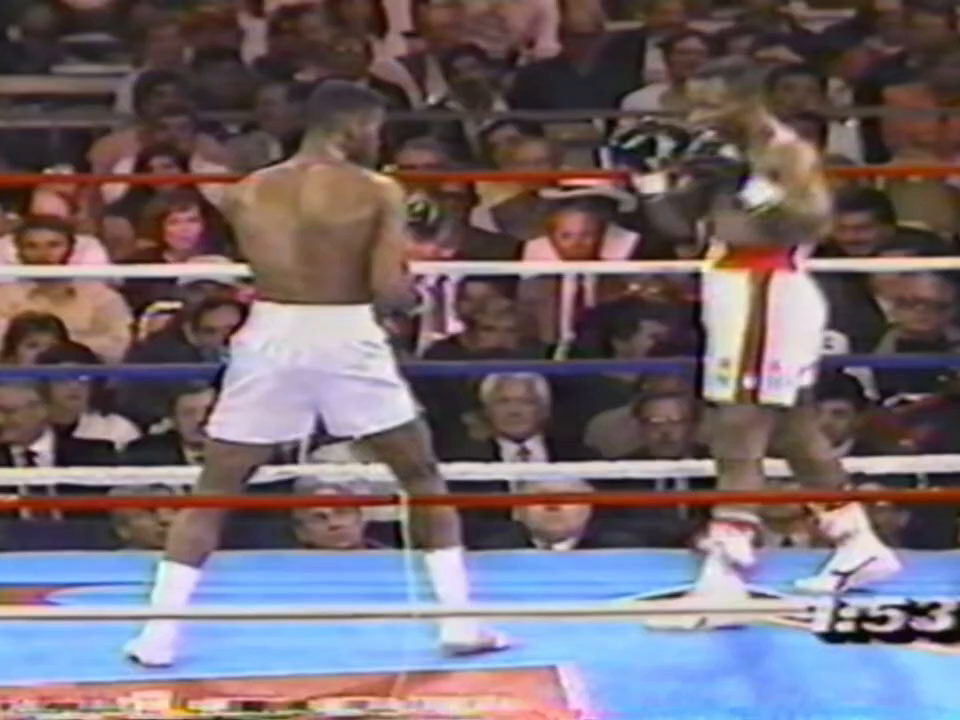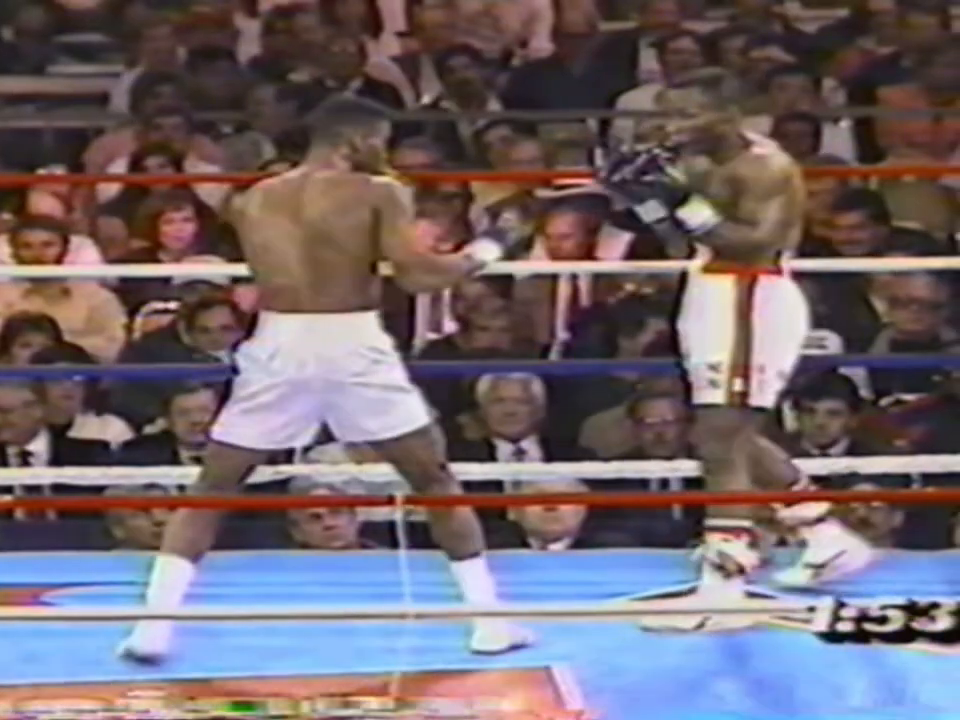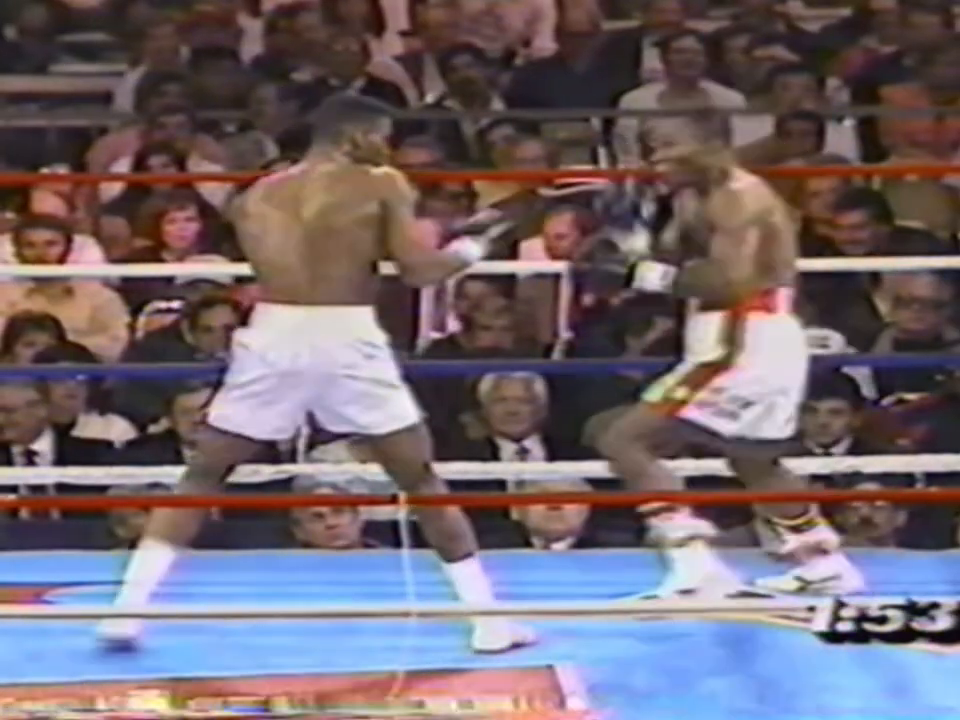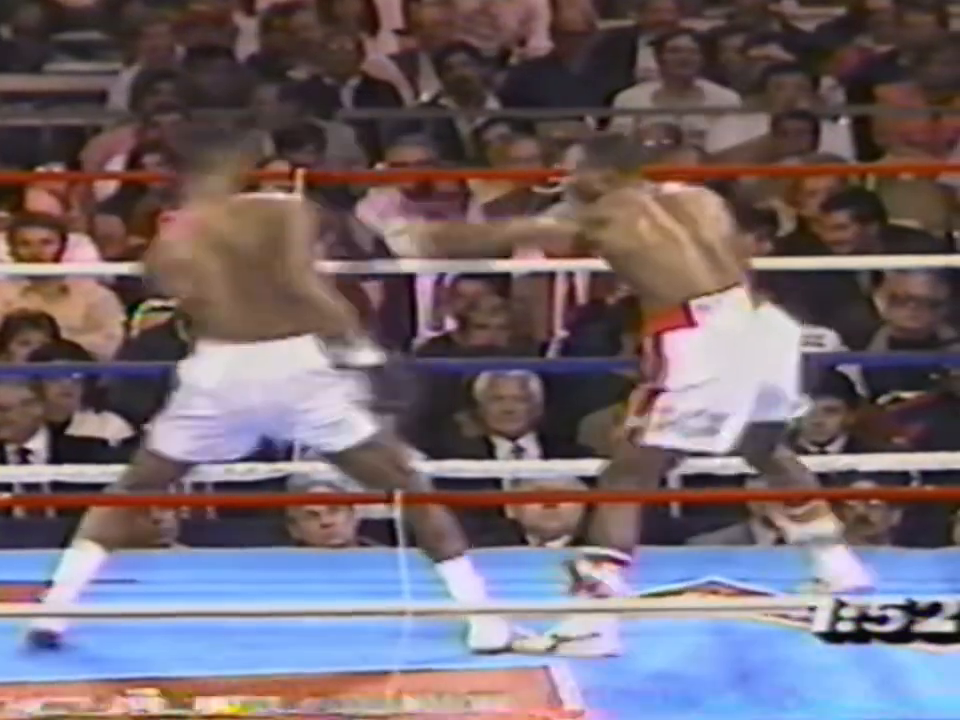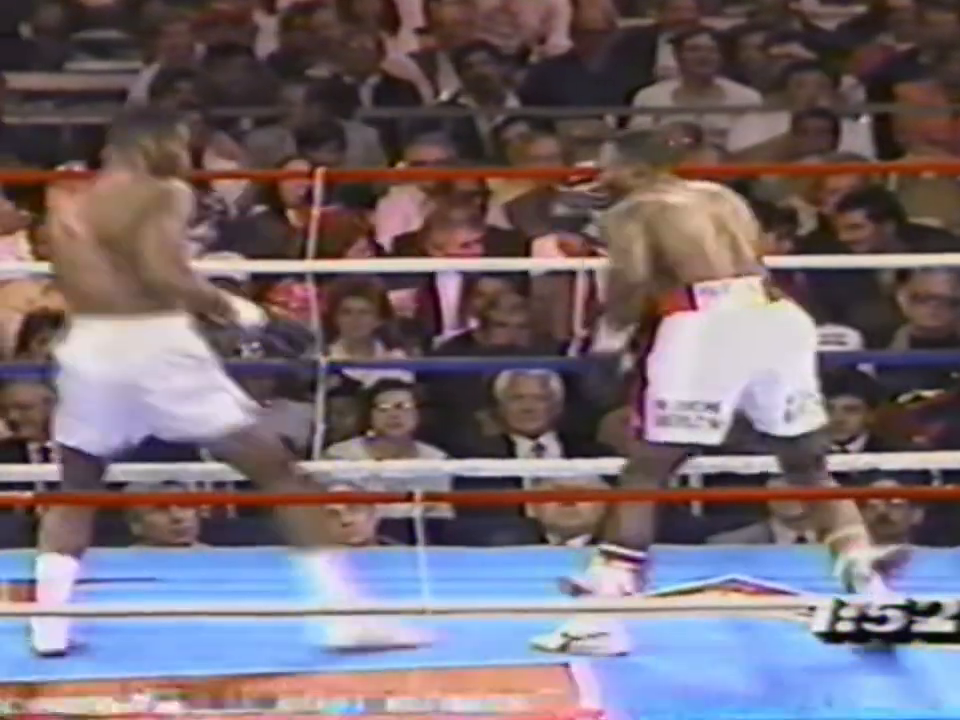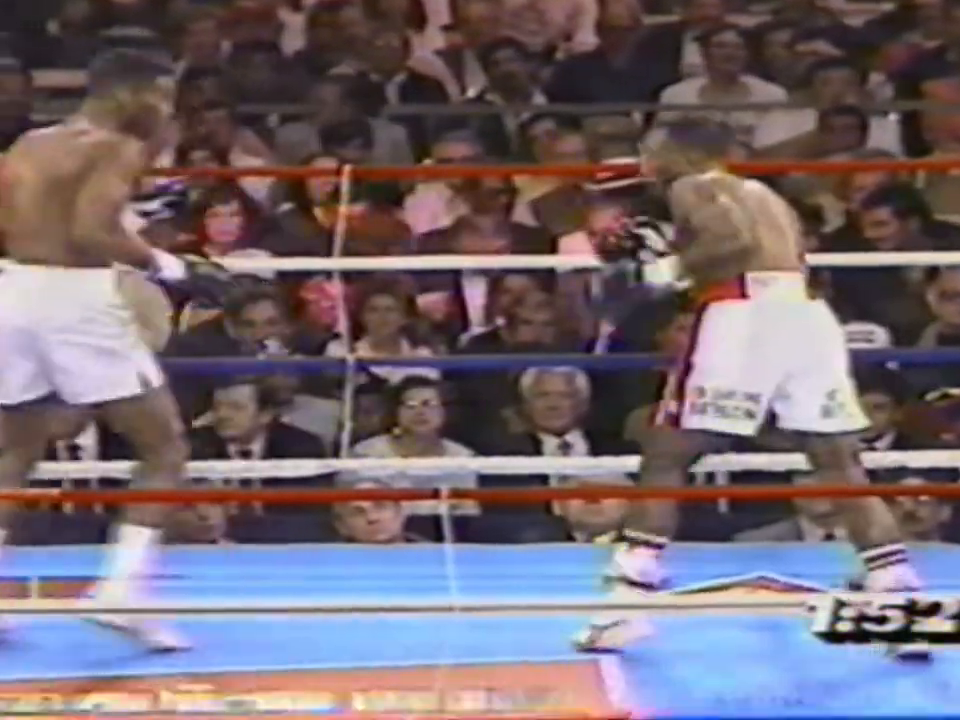
dt=0.2s
person 1, frame 1
left shoulder: (245, 192)
right shoulder: (376, 193)
right elbow: (391, 288)
left hip: (270, 339)
right hip: (346, 341)
left knee: (213, 492)
right knee: (422, 477)
left ankle: (158, 635)
right ankle: (459, 621)
person 1, frame 2
left shoulder: (251, 203)
right shoulder: (379, 195)
left elbow: (273, 276)
right elbow: (416, 275)
right wrist: (485, 249)
left hip: (278, 349)
right hip: (355, 350)
left knee: (212, 491)
right knee: (437, 483)
left ankle: (153, 627)
right ankle: (490, 623)
person 1, frame 3
left shoulder: (257, 197)
right shoulder: (384, 185)
left elbow: (278, 269)
right elbow: (420, 267)
right wrist: (471, 247)
left hip: (271, 342)
right hip: (347, 343)
left knee: (201, 481)
right knee: (425, 487)
left ankle: (127, 611)
right ankle: (486, 621)
person 1, frame 4
left shoulder: (166, 246)
right shoulder: (278, 211)
left elbow: (204, 305)
right elbow: (312, 292)
right wrist: (362, 349)
left hip: (215, 375)
right hip: (281, 376)
left knee: (131, 492)
right knee: (407, 486)
left ankle: (54, 611)
right ankle: (484, 621)
person 1, frame 5
left shoulder: (63, 211)
right shoulder: (165, 195)
right elbow: (165, 274)
right wrist: (241, 311)
left hip: (89, 356)
right hip: (163, 351)
left knee: (75, 490)
right knee: (281, 476)
left ankle: (52, 620)
right ankle: (348, 616)
person 1, frame 6
right shoulder: (116, 150)
right elbow: (91, 231)
left wrist: (143, 219)
right wrist: (164, 262)
right hip: (78, 304)
right knee: (165, 450)
right ankle: (122, 593)
person 2, frame 1
left shoulder: (786, 152)
right shoulder: (714, 151)
left elbow: (817, 221)
right elbow: (680, 222)
left wrist: (749, 184)
right wrist: (650, 178)
left hip: (767, 294)
right hip: (739, 290)
left knee: (735, 436)
right knee: (793, 430)
left ankle: (724, 582)
right ankle: (861, 549)
person 2, frame 2
left shoulder: (763, 164)
right shoulder: (698, 161)
left elbow: (759, 240)
right elbow: (673, 231)
left wrist: (688, 206)
right wrist: (644, 197)
left hip: (756, 305)
right hip: (724, 302)
left knee: (719, 439)
right knee: (735, 436)
left ankle: (724, 589)
right ankle: (832, 542)
person 2, frame 3
left shoulder: (736, 201)
right shoulder: (695, 199)
left elbow: (729, 284)
left wrist: (658, 274)
left hip: (743, 346)
right hip: (750, 342)
left knee: (621, 438)
right knee: (750, 459)
left ankle: (696, 561)
right ankle: (825, 565)
person 2, frame 4
left shoulder: (597, 216)
right shoulder: (704, 199)
left elbow: (503, 236)
right elbow: (743, 261)
left hip: (698, 346)
right hip: (762, 327)
left knee: (626, 480)
right knee: (768, 451)
left ankle: (594, 619)
right ankle: (835, 562)
person 2, frame 5
left shoulder: (632, 211)
right shoulder: (726, 198)
left elbow: (632, 277)
left wrist: (610, 333)
left hip: (702, 329)
right hip: (776, 320)
left knee: (644, 473)
right knee: (809, 469)
left ankle: (605, 616)
right ankle: (872, 592)
person 2, frame 6
left shoulder: (691, 189)
right shoulder: (765, 197)
left elbow: (731, 238)
left wrist: (671, 268)
right wrist: (670, 254)
left hip: (743, 322)
right hip: (809, 318)
left knee: (664, 459)
right knee: (843, 471)
left ankle: (626, 605)
